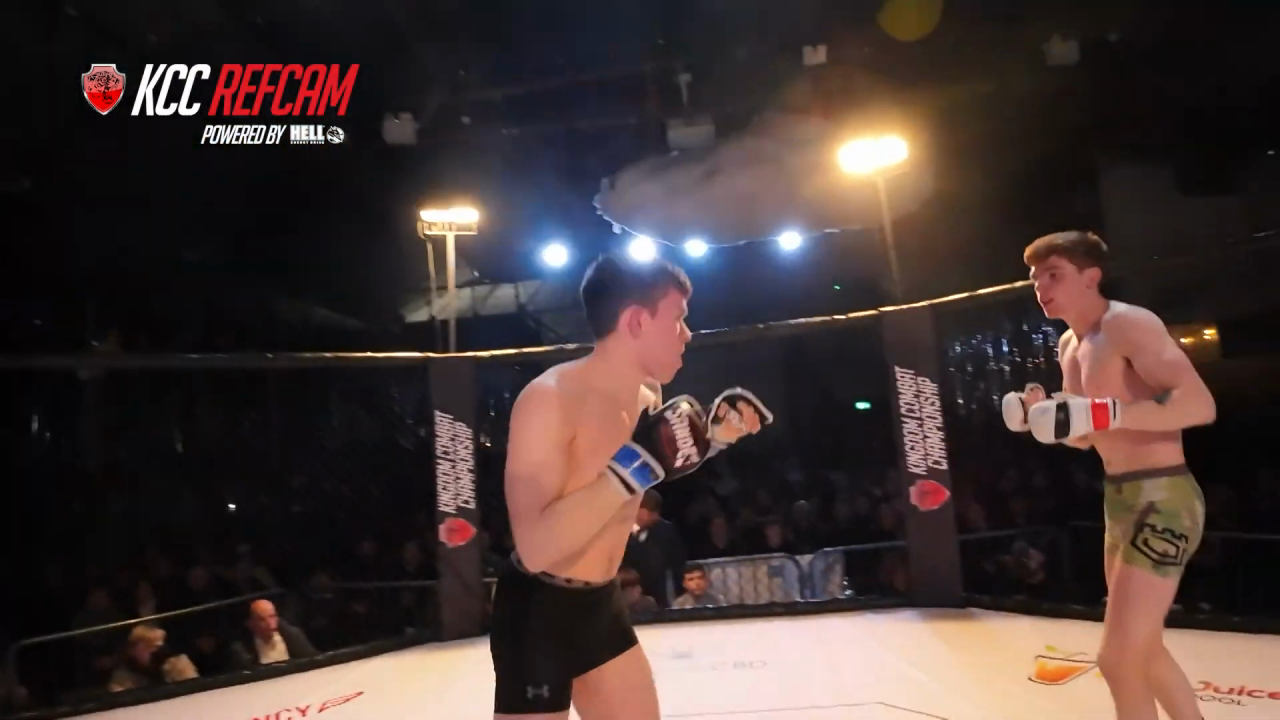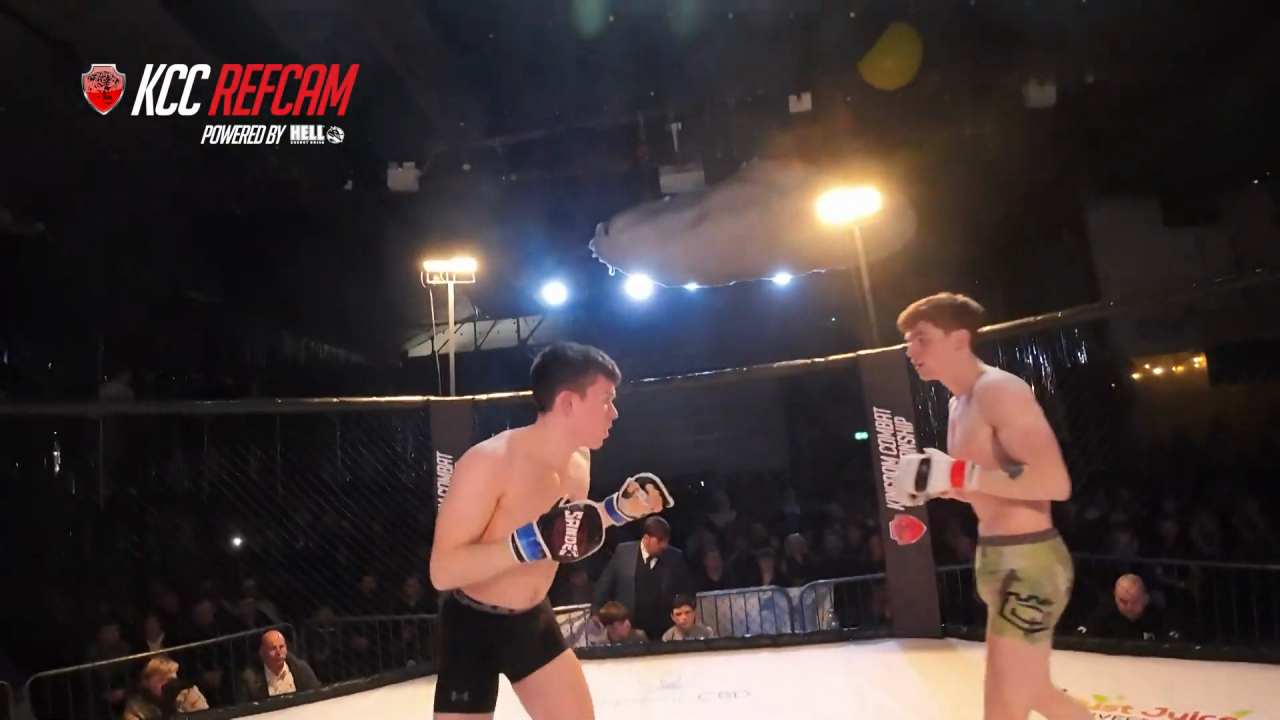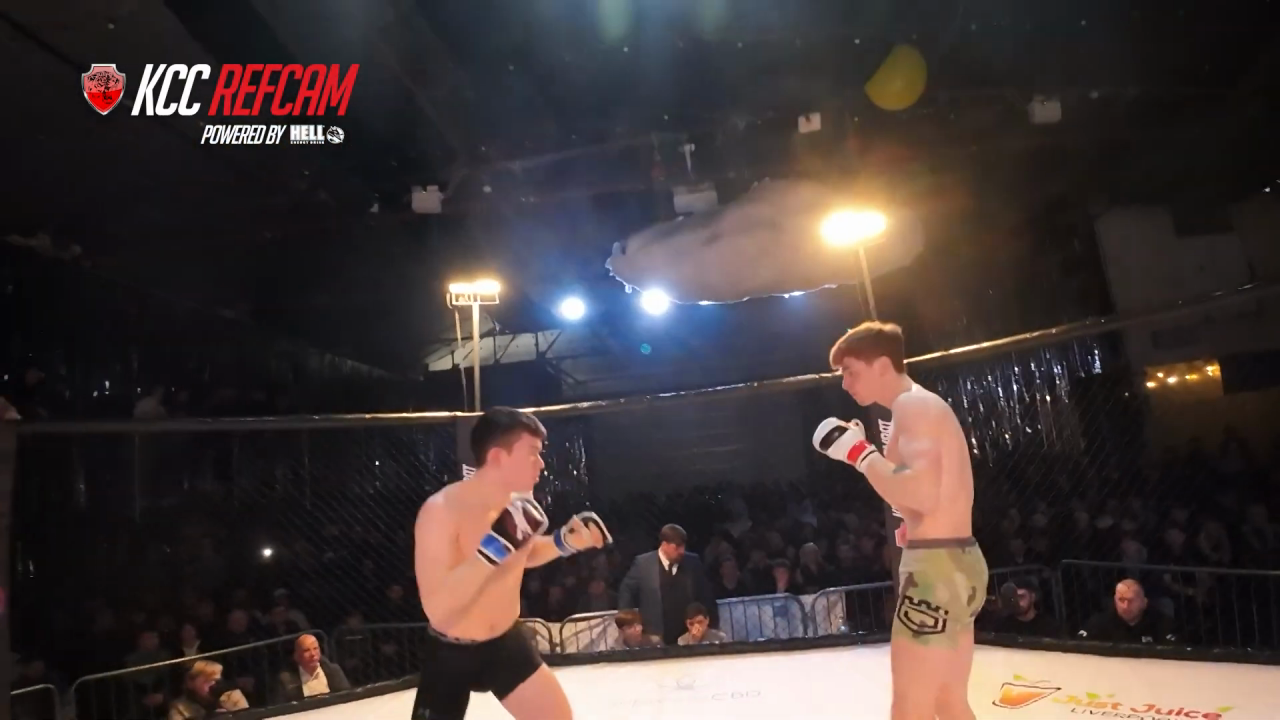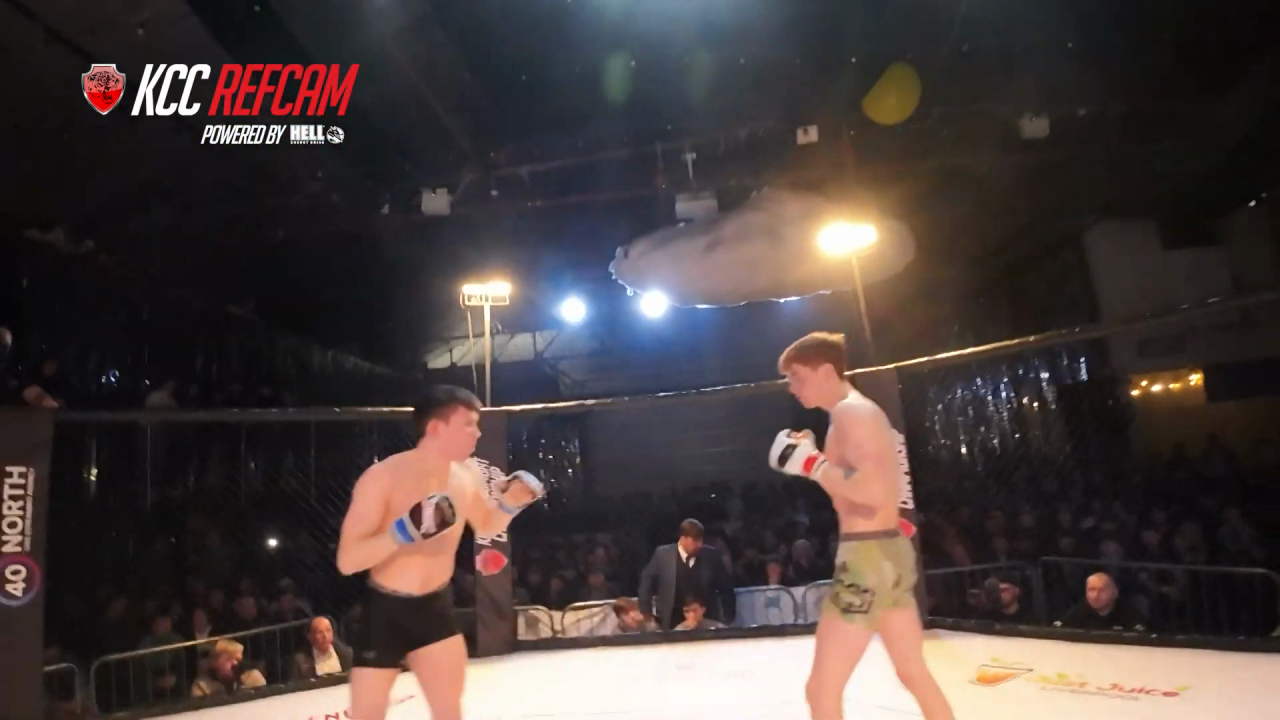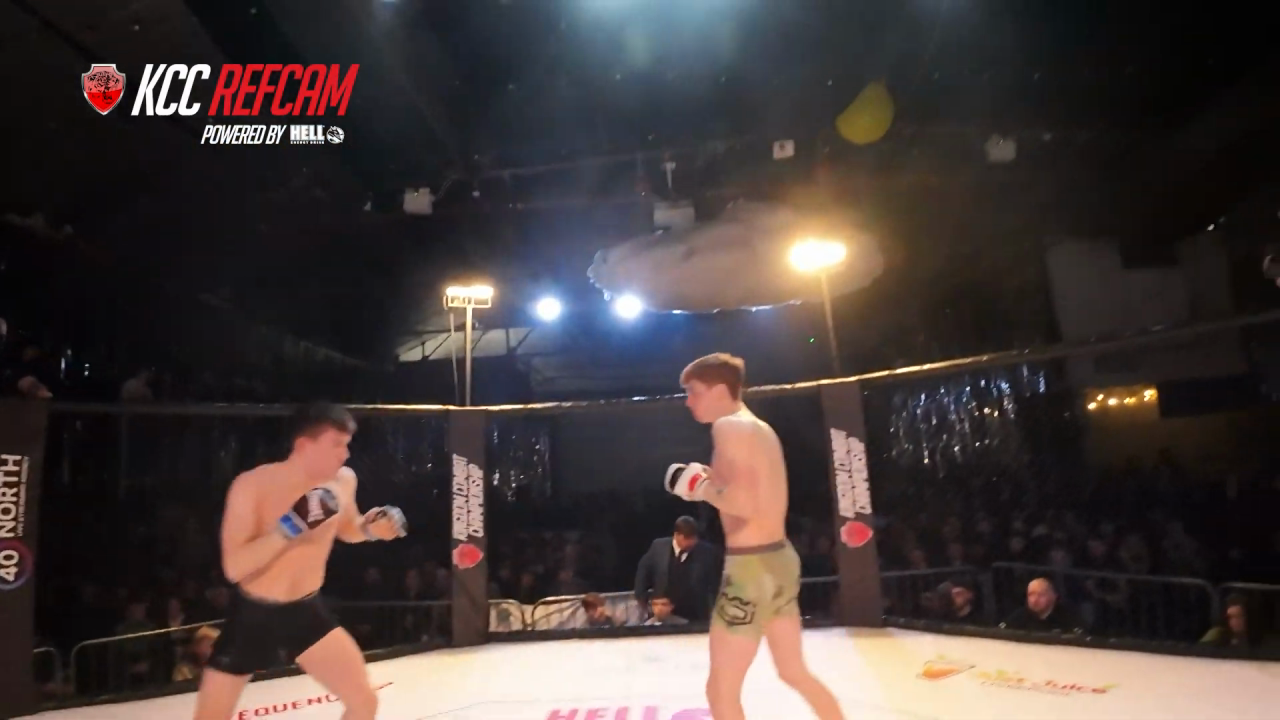
dt=0.3s
person 1, frame 1
left shoulder: (1128, 324)
right shoulder: (1070, 346)
left elbow: (1199, 405)
left wrist: (1099, 414)
right wrist: (1042, 413)
left hip: (1163, 499)
right hip: (1122, 500)
left knee: (1118, 658)
right knee: (1141, 649)
person 1, frame 2
left shoulder: (998, 390)
right shoulder: (959, 404)
left elbow: (1055, 482)
left wrist: (956, 474)
right wrist: (938, 478)
left hip: (1027, 562)
right hip: (1000, 559)
person 1, frame 3
left shoulder: (914, 405)
right shoulder: (918, 409)
left elbow: (920, 495)
left wrist: (858, 452)
right wrist: (862, 455)
left hip: (936, 567)
right hip: (953, 563)
person 1, frame 4
left shoulder: (849, 412)
right shoulder: (862, 411)
left elbow: (874, 491)
left wrist: (812, 464)
right wrist: (815, 461)
left hip: (869, 557)
right hip: (890, 552)
right knee: (914, 674)
person 1, frame 5
left shoulder: (729, 428)
right shoulder: (759, 429)
left elbow: (743, 503)
left wrist: (699, 485)
right wrist: (709, 482)
left hip: (751, 569)
right hip: (779, 561)
right knee: (795, 673)
person 2, frame 1
left shoulder: (645, 396)
right shoulder: (549, 399)
right elbow: (537, 547)
left wrist: (711, 436)
right wrist: (635, 464)
left hip: (600, 603)
right hip: (537, 606)
person 2, frame 2
left shoulder: (577, 461)
right shoulder: (489, 462)
right elbow: (442, 572)
left wrist: (620, 509)
right wrist: (529, 542)
left hip: (533, 622)
right hip: (475, 626)
person 2, frame 3
left shoulder: (520, 500)
right shoulder: (441, 512)
right elbow: (437, 610)
left wrist: (565, 542)
right wrist: (493, 546)
left hip: (507, 644)
right hip: (449, 656)
person 2, frame 4
left shoulder: (469, 473)
right shoulder: (382, 477)
left elbow: (487, 527)
right elbow: (347, 560)
left wrist: (510, 504)
right wrist: (404, 530)
left hip: (435, 606)
right hip: (386, 609)
person 2, frame 5
left shoulder: (343, 481)
right shoulder: (251, 486)
right elbow: (234, 566)
left wrist: (371, 529)
right wrist: (289, 526)
left hip: (305, 610)
right hip: (253, 613)
